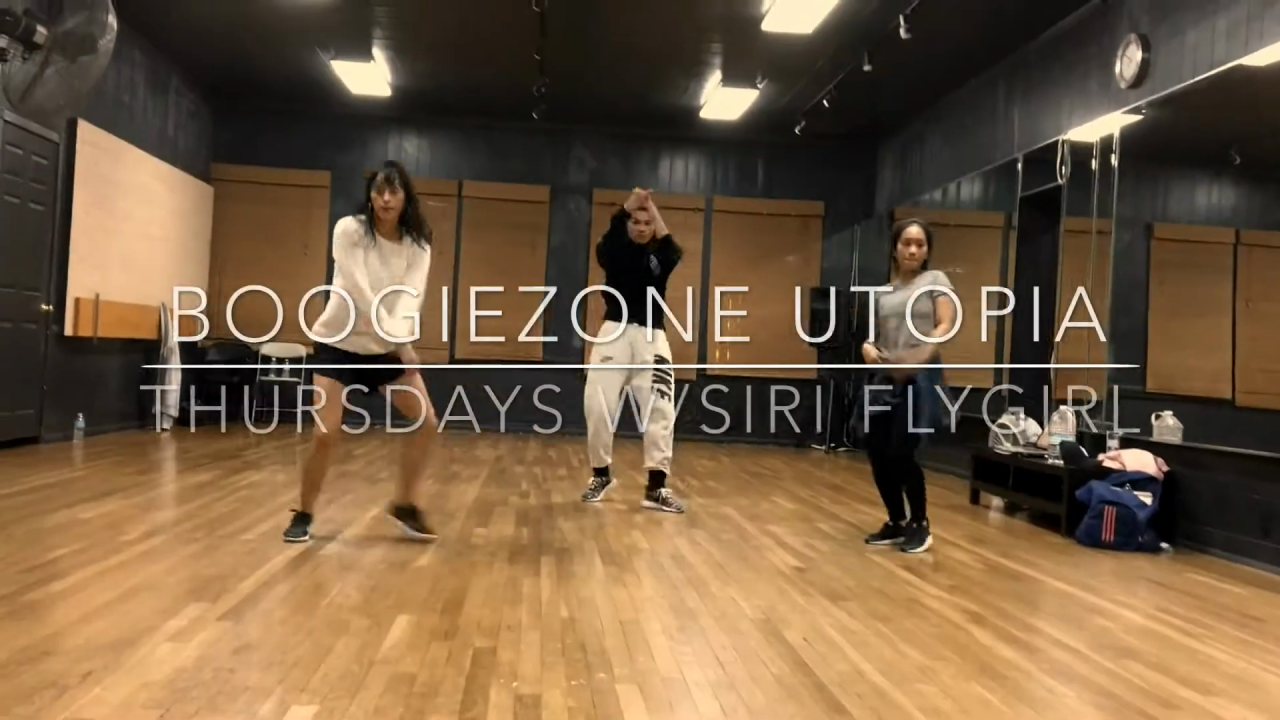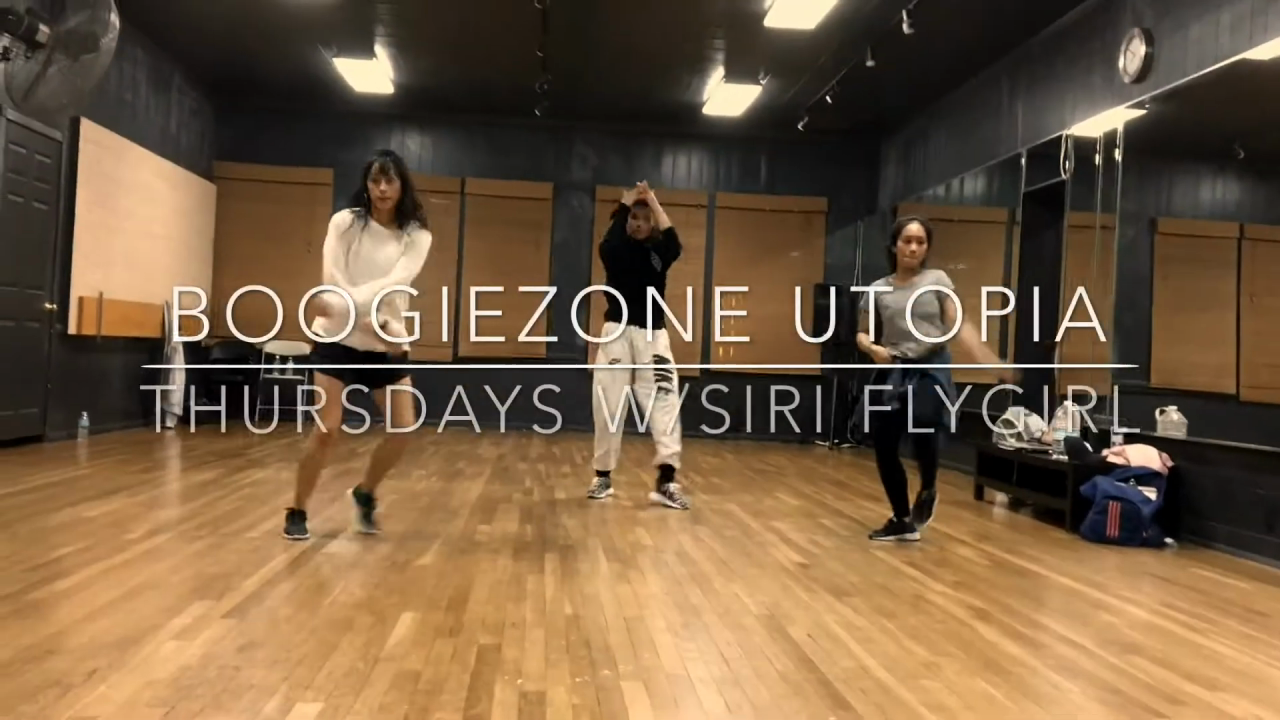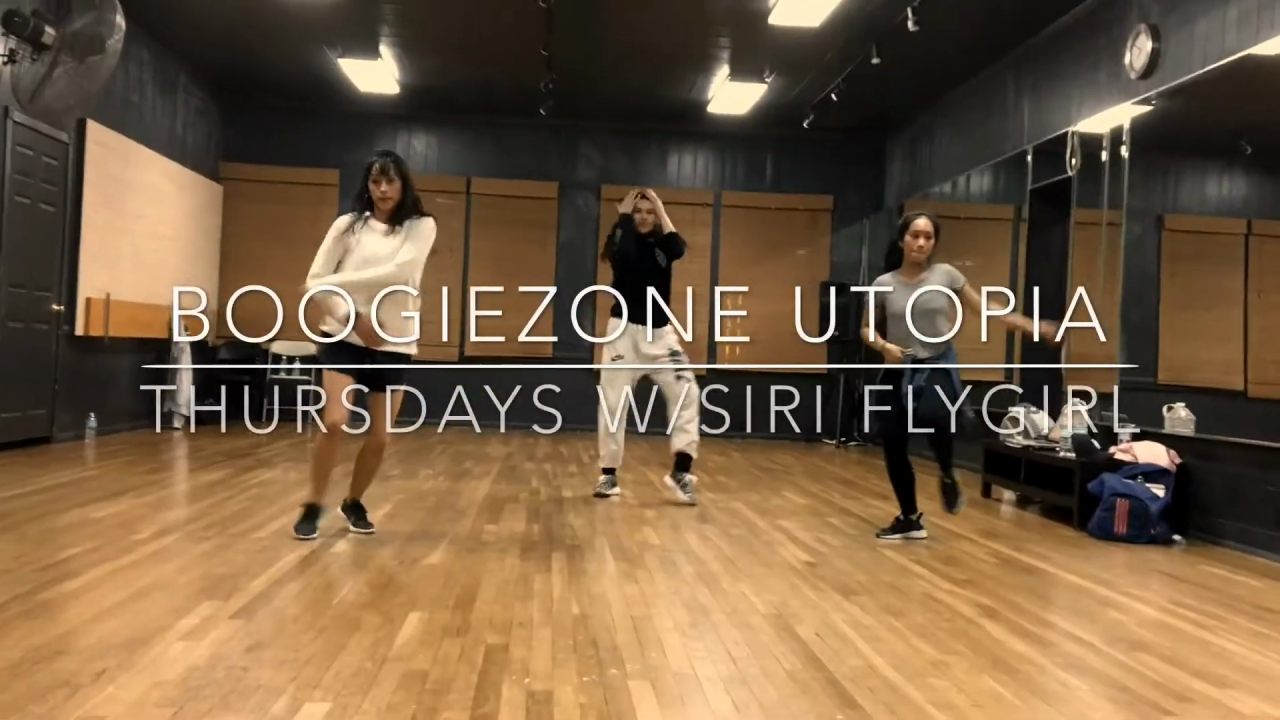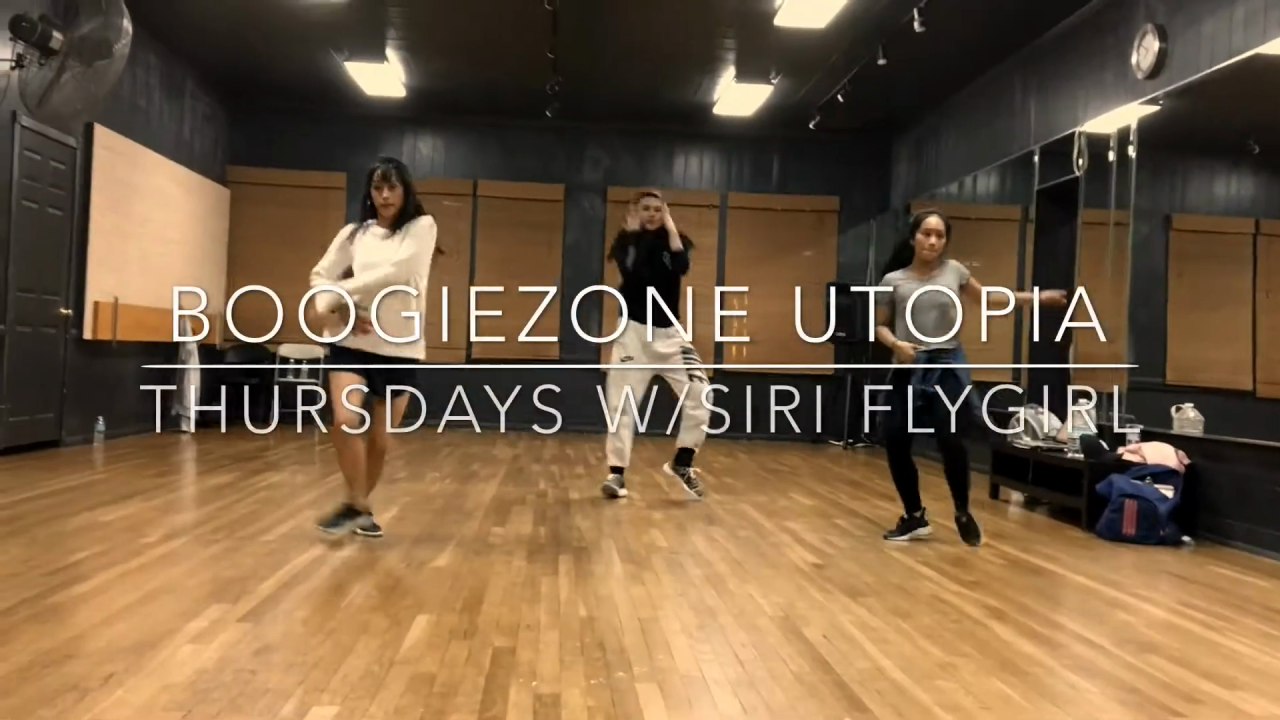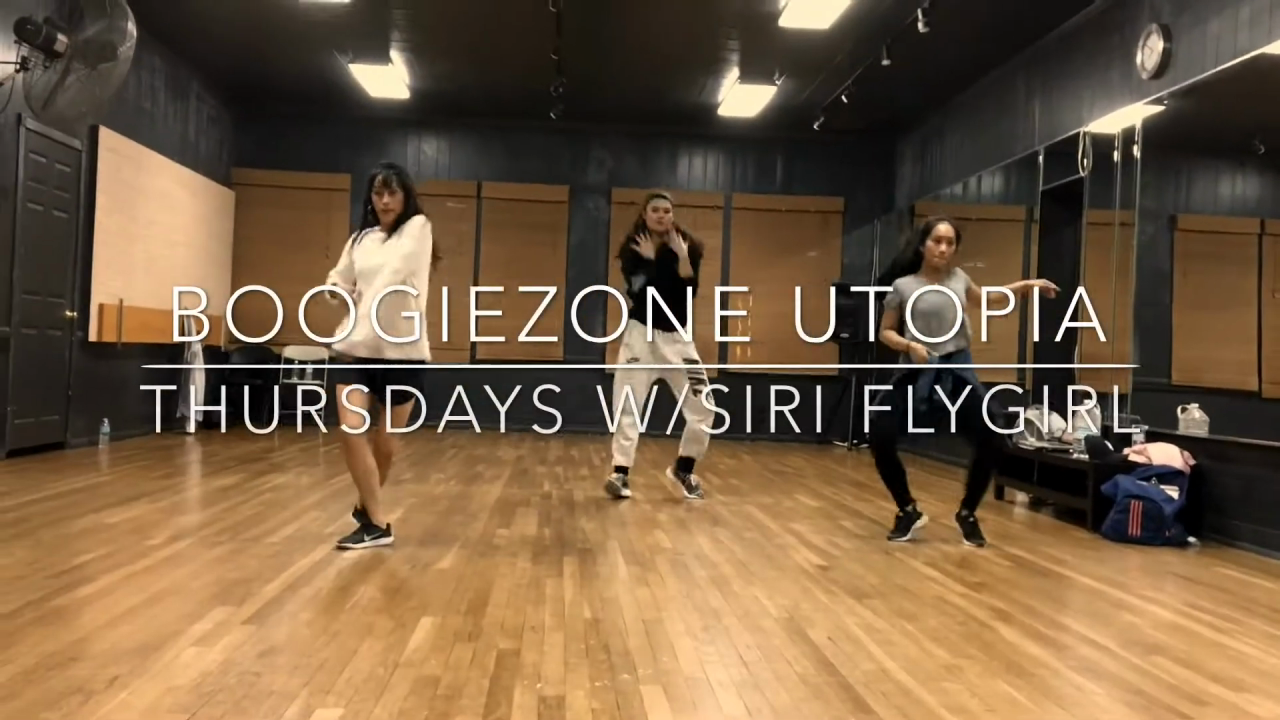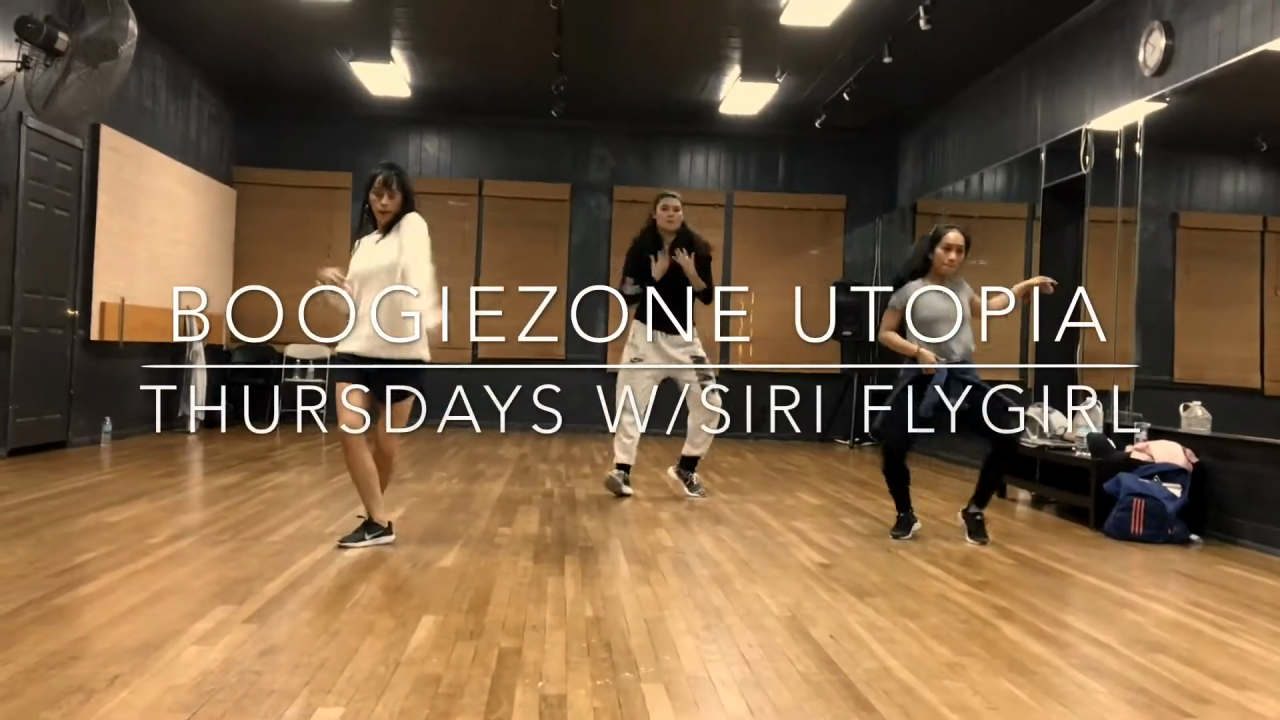
dt=0.1s
person 1, frame 1
left shoulder: (418, 249)
right shoulder: (349, 230)
left elbow: (411, 299)
right elbow: (359, 291)
left wrist: (401, 336)
right wrist: (390, 338)
left hip: (387, 348)
right hip: (339, 342)
left knee: (426, 423)
right knee: (327, 433)
left ankle: (406, 505)
right ankle: (304, 514)
person 1, frame 2
left shoulder: (418, 236)
right shoulder: (345, 222)
left elbow: (395, 284)
right elbow: (333, 280)
right wrist: (371, 323)
left hip: (386, 345)
right hip: (339, 340)
left knee: (402, 431)
right knee: (326, 430)
left ankle: (365, 492)
right ankle: (297, 511)
person 1, frame 3
left shoulder: (422, 227)
right shoulder: (348, 226)
left elbow: (394, 273)
right elbow: (316, 275)
left wrist: (332, 284)
right wrist: (350, 316)
left hip: (394, 345)
right hip: (344, 339)
left knee: (379, 438)
right knee: (335, 423)
left ankle: (354, 502)
right ankle: (313, 506)
person 1, frame 4
left shoulder: (422, 227)
right shoulder: (354, 234)
left elbow: (394, 273)
right elbow: (320, 276)
left wrist: (335, 295)
right wrist: (336, 309)
left hip: (400, 349)
right hip: (352, 344)
left knee: (379, 441)
right knee: (345, 421)
left ankle: (357, 506)
right ankle: (356, 505)
person 1, frame 5
left shoulder: (417, 227)
right shoulder: (359, 240)
left elbow: (395, 282)
right elbow: (338, 285)
left wrist: (358, 330)
right wrist: (346, 292)
left hip: (404, 353)
right hip: (356, 351)
left knee: (385, 443)
right knee: (352, 431)
left ankle: (366, 509)
right ankle: (377, 523)
person 1, frame 6
left shoulder: (412, 225)
right shoulder: (363, 244)
left elbow: (418, 273)
left wrist: (425, 316)
right wrist: (338, 284)
left hip: (402, 353)
right hip: (355, 351)
left knee: (385, 444)
right knee: (350, 431)
left ankle: (376, 513)
right ankle: (378, 522)
person 2, frame 1
left shoulder: (935, 281)
right shoulder: (882, 291)
left elbow: (945, 328)
right elbow: (872, 332)
left wrist: (919, 356)
right wrist: (868, 348)
left hip: (920, 375)
right hip: (883, 377)
left knee: (900, 451)
right knee: (878, 452)
left ankle: (920, 525)
right ankle: (899, 524)
person 2, frame 2
left shoulder: (937, 280)
right shoulder: (877, 290)
left elbow: (959, 325)
right elbow: (863, 333)
left wrist: (988, 359)
right wrist: (872, 348)
left hip: (928, 372)
right hip: (891, 373)
left knee: (922, 427)
right knee: (884, 449)
left ankle: (927, 492)
right ankle: (902, 520)
person 2, frame 3
left shoulder: (945, 274)
right shoulder: (883, 285)
left elbow: (980, 308)
right elbow: (868, 329)
left wrist: (1027, 326)
right wrist: (881, 345)
left hip: (937, 366)
right hip: (900, 371)
left knee: (933, 421)
right knee: (893, 446)
left ankle: (948, 478)
right ankle: (910, 519)
person 2, frame 4
left shoulder: (954, 271)
right shoulder: (892, 281)
left elbow: (986, 298)
right elbow: (880, 326)
left wrist: (1036, 298)
right wrist: (895, 344)
left hip: (947, 365)
right hip: (909, 370)
left knee: (951, 439)
right knee: (895, 443)
left ankle: (963, 514)
right ankle: (914, 516)
person 2, frame 5
left shoulder: (957, 277)
right shoulder: (903, 286)
left elbow: (982, 300)
right elbow: (886, 331)
left wrist: (1025, 286)
right wrist: (910, 346)
left hip: (958, 372)
right hip: (918, 374)
left knee: (989, 442)
right knee: (880, 440)
left ankle: (967, 515)
right ankle: (908, 512)
person 2, frame 6
left shoulder: (961, 287)
right shoulder: (909, 290)
left elbow: (985, 309)
right elbow: (885, 334)
left wrist: (1025, 286)
right wrist: (917, 350)
left hip: (963, 377)
right hip: (923, 379)
left knee: (1007, 437)
right knee: (893, 449)
left ankle: (974, 511)
right ankle: (906, 515)
person 3, frame 1
left shoulder: (659, 255)
right shoulder: (614, 252)
left elbow: (672, 255)
right elbow: (605, 248)
left wrist: (654, 214)
right wrist: (622, 212)
left hip: (652, 335)
right hip: (616, 332)
left knee: (660, 409)
right knee: (598, 406)
left ankle: (657, 487)
right ankle: (600, 475)
person 3, frame 2
left shoulder: (659, 249)
right shoulder: (616, 250)
left elbow: (673, 248)
right elbow: (609, 247)
left wrist: (654, 204)
right wrist: (624, 206)
left hip: (653, 335)
right hip: (617, 332)
left knee: (665, 406)
right knee: (607, 407)
left ankle: (666, 482)
right ankle: (603, 477)
person 3, frame 3
left shoulder: (664, 242)
right shoulder: (619, 244)
left elbow: (675, 250)
right elbow: (624, 259)
left wrist: (661, 210)
right wrist: (622, 216)
left hip: (660, 332)
right hip: (624, 330)
left knee: (688, 396)
right knee: (613, 405)
left ankle: (681, 471)
right ankle: (608, 475)
person 3, frame 4
left shoulder: (672, 243)
right shoulder: (628, 246)
left elbow: (681, 267)
right elbow: (635, 273)
left wrist: (671, 227)
right wrist: (634, 232)
left hip: (670, 332)
right hip: (634, 331)
left knee: (700, 394)
right knee: (622, 404)
left ankle: (683, 463)
right ankle: (617, 474)
person 3, frame 5
left shoulder: (688, 247)
right shoulder: (634, 249)
left elbow: (692, 289)
right elbow: (632, 291)
left wrist: (682, 259)
right wrist: (647, 258)
left hip: (677, 336)
right hip: (641, 334)
left knee: (702, 405)
right knee: (628, 405)
left ankle: (684, 469)
right ankle: (621, 475)
person 3, frame 6
left shoulder: (697, 250)
right shoulder: (641, 250)
left elbow: (707, 296)
right elbow: (627, 293)
left wrist: (692, 273)
right wrist: (655, 276)
left hip: (684, 337)
right hip: (647, 334)
left knee: (709, 403)
right knee: (630, 403)
left ankle: (686, 468)
right ankle: (622, 472)
